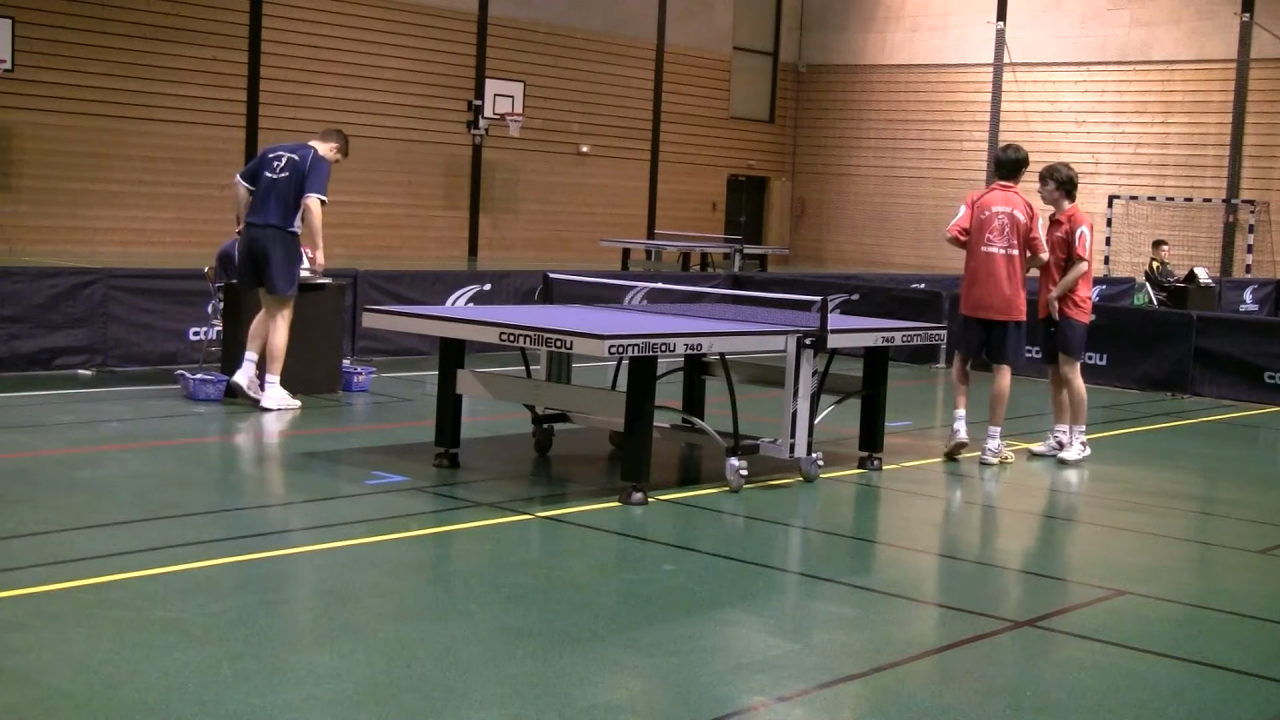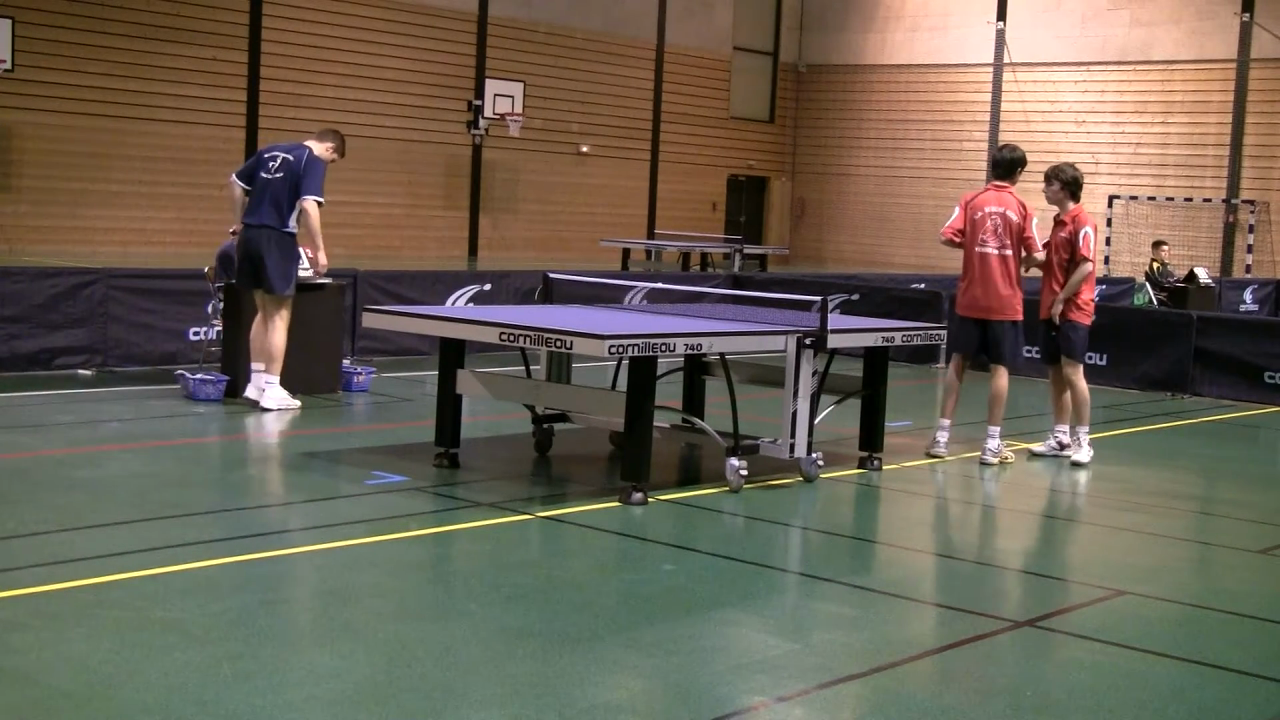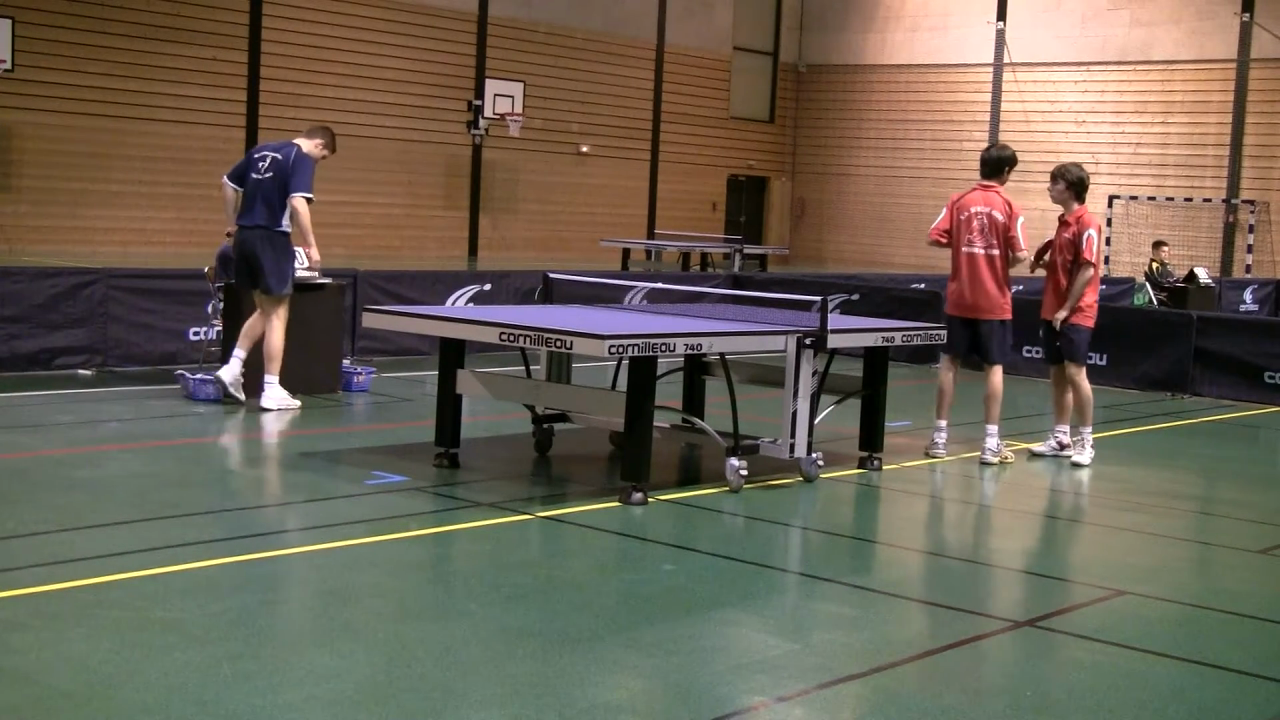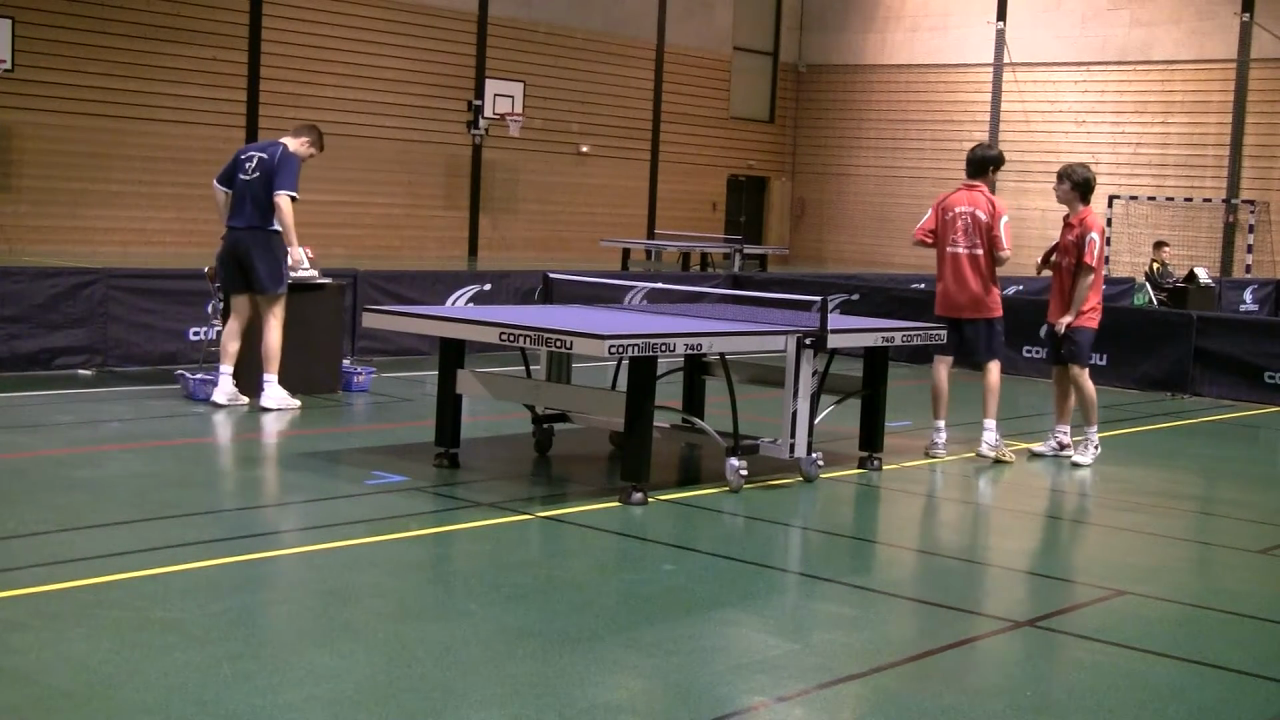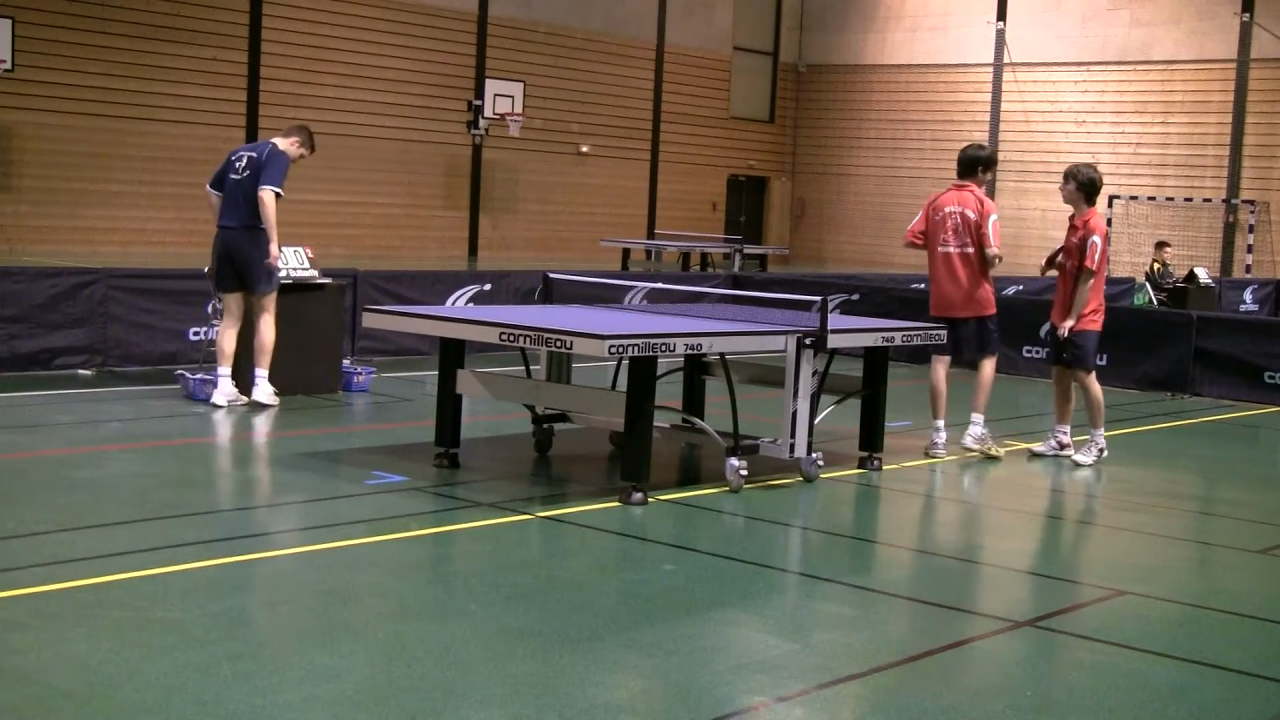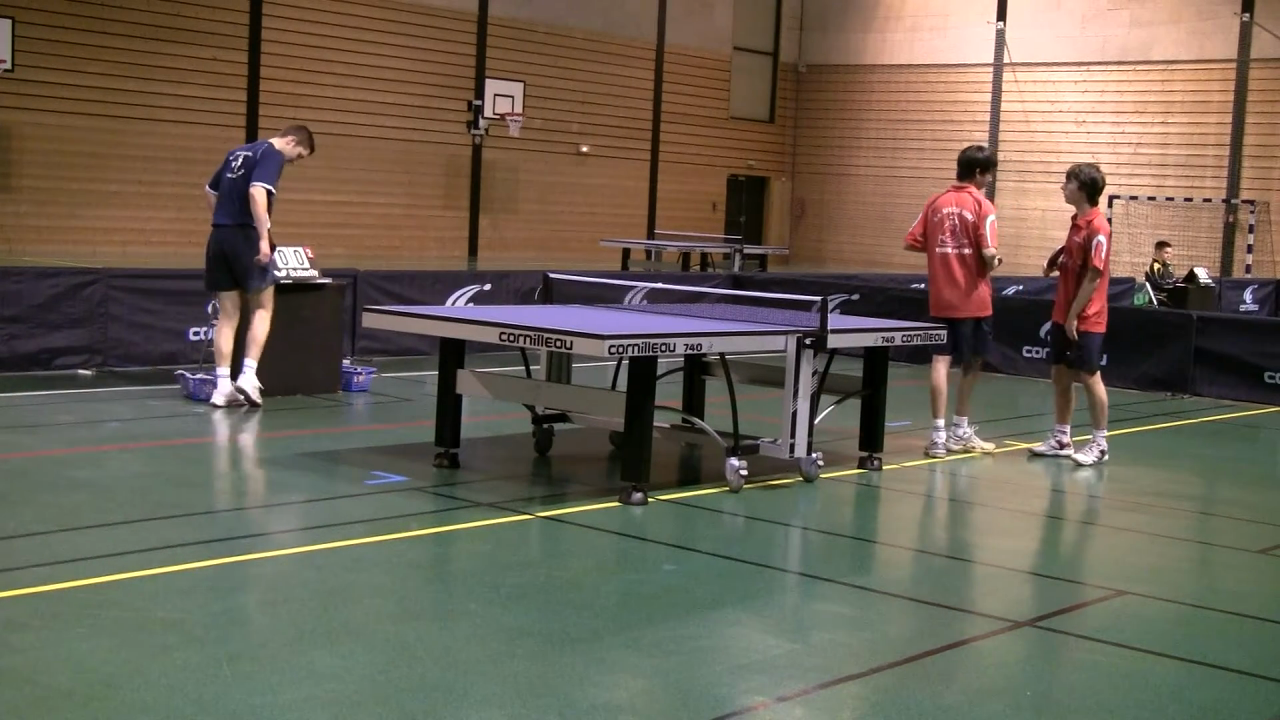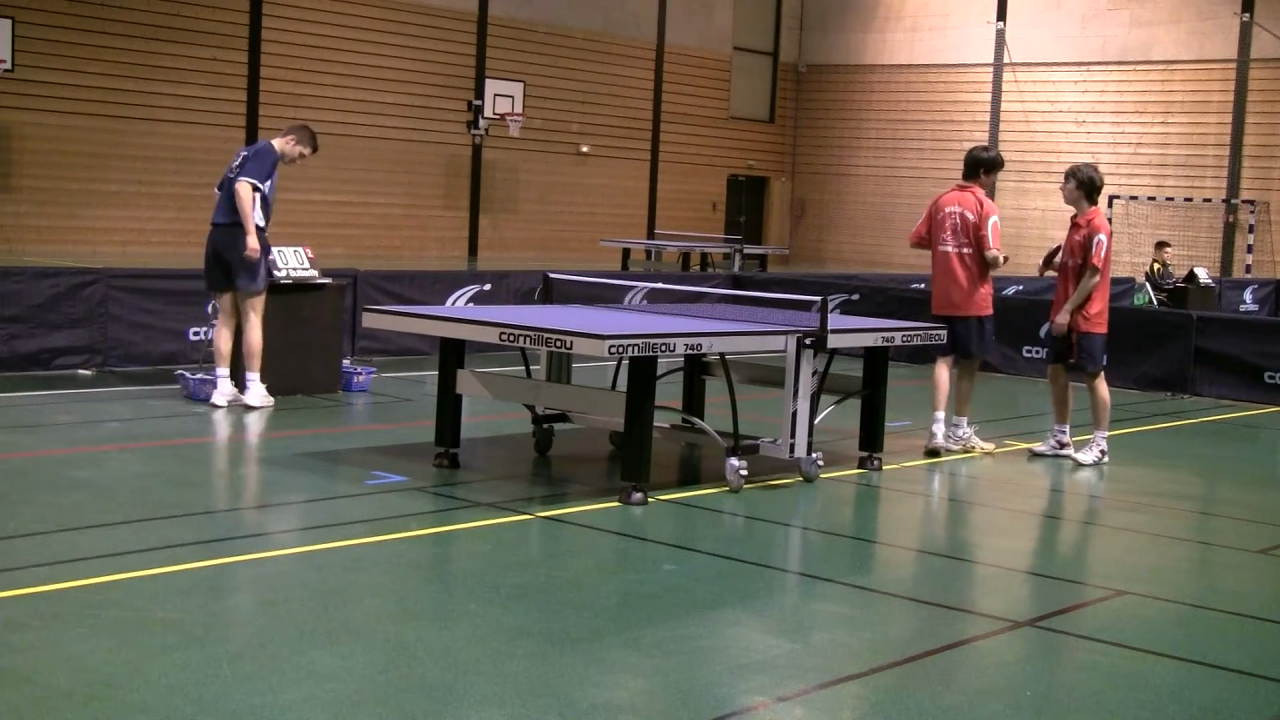
dt=0.2s
person 1, frame 1
left shoulder: (976, 200)
right shoulder: (1027, 208)
left elbow: (952, 235)
right elbow: (1041, 257)
left wrist: (975, 245)
left hip: (975, 299)
right hip: (1009, 303)
left knee: (961, 360)
right knee: (1002, 369)
left ankle: (960, 426)
right ankle: (992, 444)
person 1, frame 2
left shoulder: (971, 201)
right shoulder: (1022, 208)
left elbow: (947, 237)
right elbow: (1036, 255)
right wrist: (1017, 263)
left hip: (971, 299)
right hip: (1005, 302)
left knee: (958, 363)
right knee: (1000, 369)
left ankle: (942, 435)
right ankle: (992, 444)
person 1, frame 3
left shoulder: (958, 201)
right shoulder: (1009, 207)
left elbow: (935, 238)
right elbow: (1020, 255)
right wrist: (1003, 261)
left hip: (959, 299)
right hip: (994, 302)
left knee: (949, 363)
right knee: (994, 368)
left ankle: (939, 436)
right ankle: (991, 443)
person 1, frame 4
left shoulder: (945, 201)
right shoulder: (994, 206)
left elbow: (920, 238)
right elbow: (1003, 254)
right wrist: (989, 259)
left hip: (948, 299)
right hip: (983, 300)
left knee: (942, 362)
right knee: (991, 364)
left ankle: (938, 437)
right ankle: (990, 436)
person 1, frame 5
left shoulder: (935, 202)
right shoulder: (984, 204)
left elbow: (911, 240)
right elbow: (991, 252)
right wrist: (992, 262)
left hip: (942, 298)
right hip: (976, 298)
left knee: (940, 362)
right knee: (987, 357)
left ankle: (938, 437)
right ankle: (975, 429)
person 1, frame 6
left shoulder: (936, 203)
right shoulder: (982, 205)
left elbow: (911, 243)
right elbow: (989, 252)
right wrist: (993, 263)
left hip: (941, 299)
right hip: (973, 299)
left knee: (941, 361)
right knee: (972, 364)
left ankle: (939, 436)
right ankle: (959, 431)
person 1, frame 7
left shoulder: (940, 201)
right shoulder: (985, 206)
left elbow: (917, 241)
right elbow: (991, 254)
right wrist: (999, 261)
left hip: (943, 297)
right hip: (974, 297)
left knee: (944, 360)
right knee: (969, 363)
left ankle: (938, 429)
right ankle: (959, 432)
person 2, frame 1
left shoulder: (1079, 221)
right shoulder: (1054, 221)
left elbow: (1081, 265)
left wrist: (1054, 294)
left hip: (1071, 307)
right hip: (1051, 307)
left knee: (1070, 370)
right knee: (1054, 373)
left ankle: (1079, 439)
right ankle: (1059, 436)
person 2, frame 2
left shoulder: (1082, 222)
right shoulder: (1059, 221)
left elbow: (1086, 266)
left wrist: (1061, 299)
left hip: (1073, 310)
right hip: (1052, 310)
left knee: (1072, 371)
right knee: (1056, 374)
left ankle: (1083, 440)
right ankle: (1060, 437)
person 2, frame 3
left shoulder: (1087, 223)
right shoulder: (1063, 222)
left elbow: (1087, 270)
left wrist: (1067, 308)
right wrist: (1042, 262)
left hip: (1076, 312)
right hip: (1054, 311)
left knee: (1075, 372)
right knee: (1057, 374)
left ankle: (1086, 440)
right ankle: (1061, 438)
person 2, frame 4
left shoulder: (1091, 225)
right shoulder: (1068, 222)
left elbow: (1088, 274)
left wrist: (1072, 313)
right wrist: (1048, 264)
left hip: (1080, 315)
right hip: (1058, 313)
left knee: (1077, 373)
right knee: (1060, 375)
left ankle: (1091, 440)
right ankle: (1061, 438)
person 2, frame 5
left shoulder: (1094, 228)
right shoulder: (1074, 222)
left elbow: (1089, 277)
left wrist: (1074, 318)
right wrist: (1054, 265)
left hip: (1083, 317)
right hip: (1062, 315)
left knee: (1084, 376)
right knee: (1060, 376)
left ankle: (1098, 442)
right ankle: (1061, 438)
person 2, frame 6
left shoulder: (1098, 227)
right shoulder: (1077, 222)
left elbow: (1094, 277)
left wrist: (1075, 316)
right wrist: (1057, 266)
left hip: (1085, 318)
right hip: (1063, 314)
left knee: (1089, 377)
right knee: (1060, 375)
left ankle: (1099, 444)
right ankle: (1061, 439)
person 2, frame 7
left shoulder: (1097, 226)
right shoulder: (1076, 222)
left elbow: (1093, 276)
left wrist: (1068, 312)
right wrist: (1055, 266)
left hip: (1086, 318)
right hip: (1064, 315)
left knee: (1093, 378)
right knee: (1056, 374)
left ankle: (1100, 445)
right ankle: (1060, 438)
person 3, frame 1
left shoulder: (272, 151)
right shoulder: (318, 161)
left elbow: (240, 183)
right elbow: (311, 204)
left wrist: (243, 223)
right wrist: (318, 249)
left hip: (252, 236)
right hip: (280, 239)
left knee: (268, 310)
right knee: (280, 316)
left ankle: (247, 371)
right ankle: (272, 390)
person 3, frame 2
left shoulder: (269, 151)
right shoulder: (313, 162)
left elbow: (235, 182)
right elbow: (308, 206)
left wrist: (239, 223)
right wrist: (319, 250)
left hip: (249, 236)
right hip: (277, 240)
left knee: (264, 313)
right knee: (278, 316)
left ankle: (256, 383)
right ankle: (272, 390)
person 3, frame 3
left shoulder: (260, 151)
right shoulder: (301, 159)
left elbow: (228, 184)
right elbow: (297, 203)
left wrist: (234, 224)
right wrist: (311, 245)
left hip: (245, 237)
right hip: (271, 240)
left knee: (264, 311)
right knee: (276, 316)
left ankle: (233, 368)
right ankle: (272, 390)
person 3, frame 4
left shoulder: (247, 151)
right shoulder: (288, 158)
left elbow: (219, 187)
right elbow: (281, 201)
right wrist: (293, 245)
left hip: (235, 239)
right hip: (263, 240)
left knee: (238, 317)
right knee: (273, 316)
left ankle: (224, 386)
right ankle: (271, 390)
person 3, frame 5
left shoulder: (238, 153)
right shoulder: (277, 156)
left elbow: (213, 191)
right elbow: (265, 196)
right wrist: (273, 241)
left hip: (225, 238)
right hip: (252, 238)
left knee: (231, 316)
right knee: (266, 313)
left ankle: (224, 387)
right ankle: (261, 385)
person 3, frame 6
left shoulder: (237, 153)
right shoulder: (272, 155)
left elbow: (212, 191)
right elbow: (257, 192)
right wrist: (264, 238)
left hip: (219, 237)
right hip: (245, 236)
left knee: (227, 316)
right knee: (262, 308)
left ankle: (223, 386)
right ankle: (248, 375)
person 3, frame 7
left shoulder: (247, 153)
right shoulder: (267, 154)
left elbow: (221, 192)
right elbow: (241, 188)
right wrist: (251, 233)
left hip: (218, 235)
right hip: (240, 237)
left knee: (227, 316)
right knee: (253, 315)
left ankle: (223, 387)
right ankle: (254, 387)
